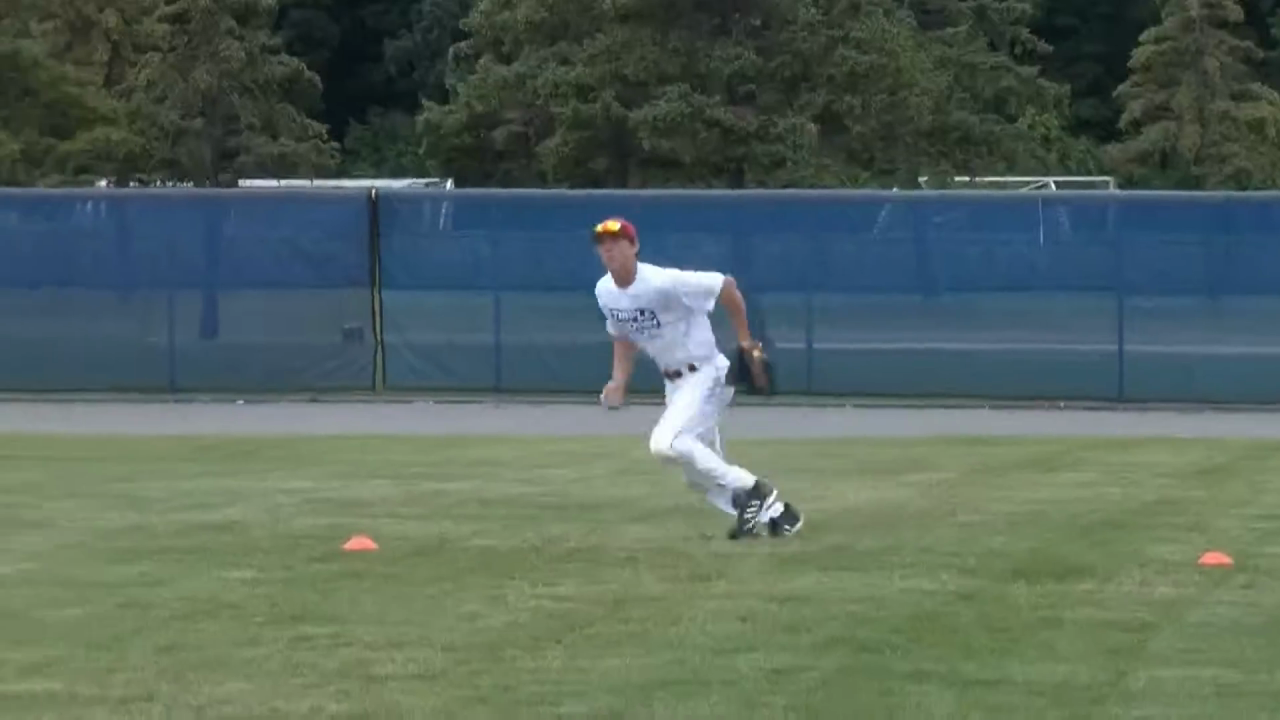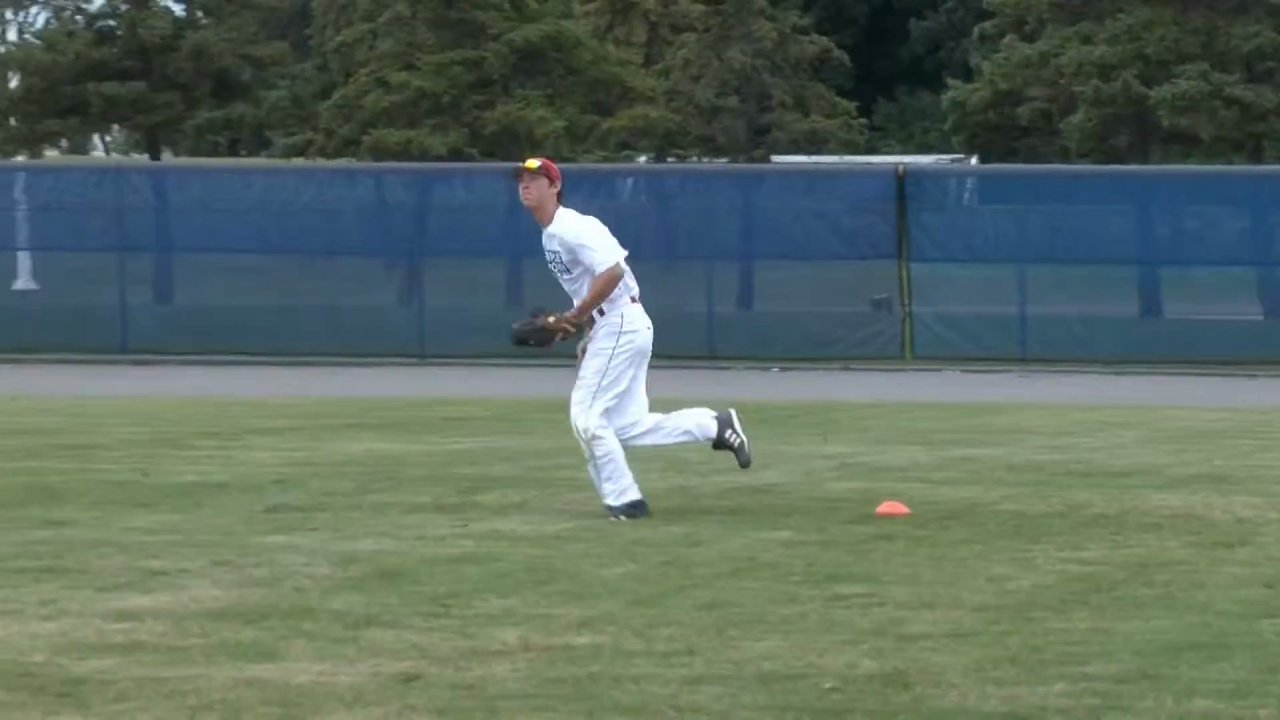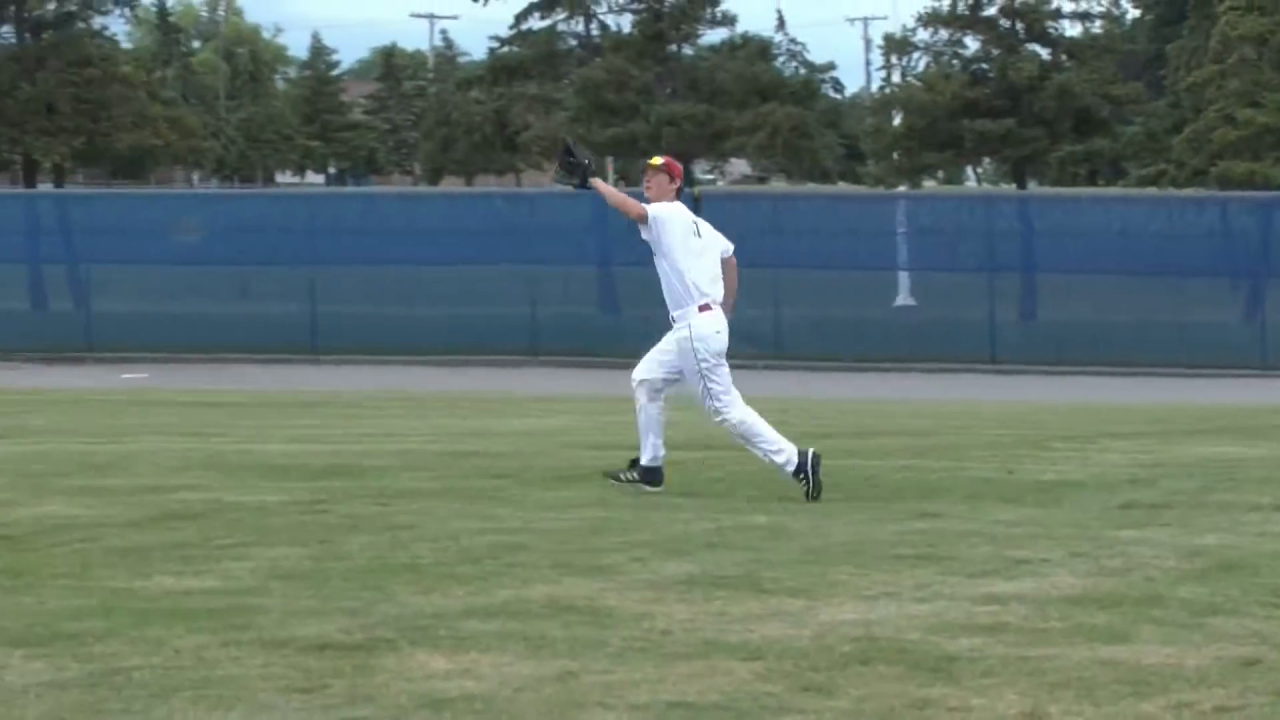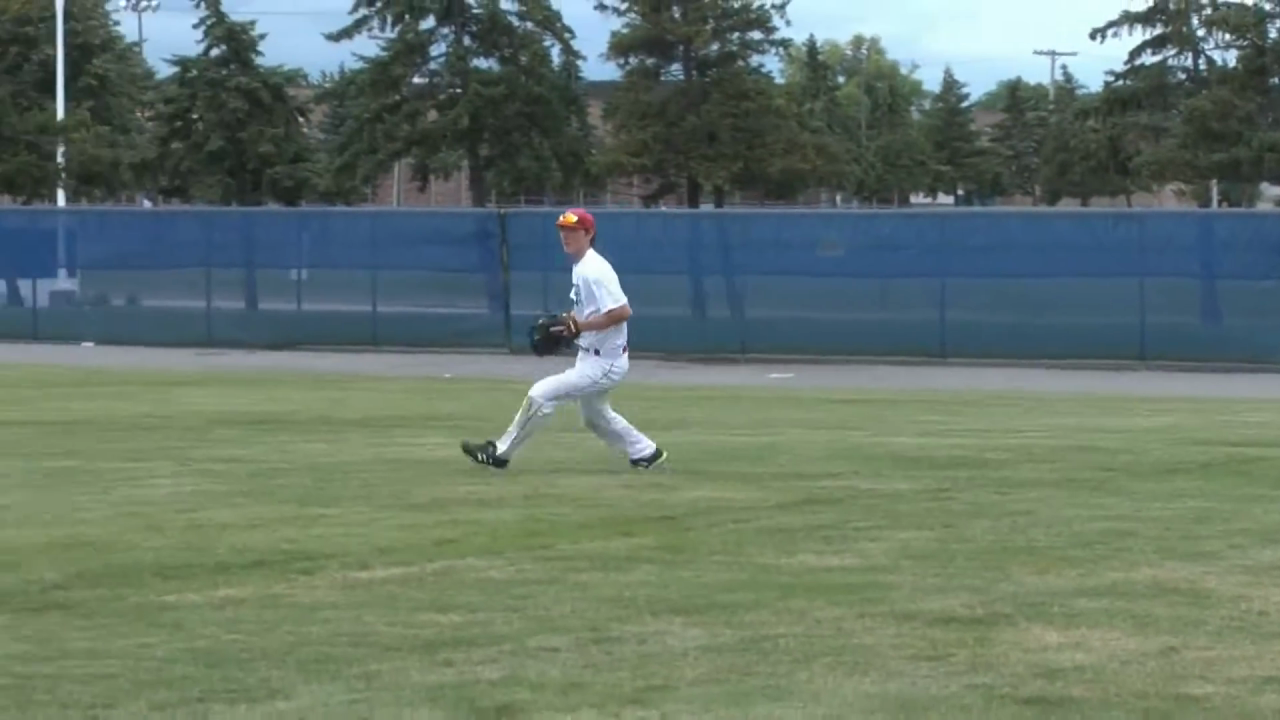
dt=0.7s
person 1, frame 1
left shoulder: (663, 282)
right shoulder: (603, 289)
left elbow: (727, 286)
left wrist: (745, 342)
right wrist: (618, 381)
left hip: (705, 375)
right hip: (676, 383)
left knee: (668, 445)
right knee: (699, 468)
left ankle: (748, 490)
right ankle: (775, 514)
person 1, frame 2
left shoulder: (572, 226)
right shoulder: (549, 233)
left elbow: (612, 274)
left wrist: (572, 318)
right wrist: (590, 334)
left hip: (622, 325)
right hip: (610, 329)
left knee: (588, 419)
right knee: (624, 427)
left ankle: (625, 501)
right ankle: (715, 425)
person 1, frame 3
left shoulder: (670, 215)
right shoulder: (693, 222)
left elbow: (633, 209)
right elbow: (730, 260)
left wrist: (593, 180)
right wrist: (721, 308)
left hip: (698, 328)
right hip: (690, 327)
left knee: (726, 409)
right knee: (646, 379)
left ankle: (798, 462)
right ankle: (650, 467)
person 1, frame 4
left shoulder: (593, 270)
right shoulder: (583, 266)
left elbow: (624, 311)
left wrist: (578, 326)
left hip: (605, 363)
right hip: (592, 356)
left knee: (539, 396)
right knee: (596, 416)
left ankle: (500, 453)
right ankle: (645, 453)
